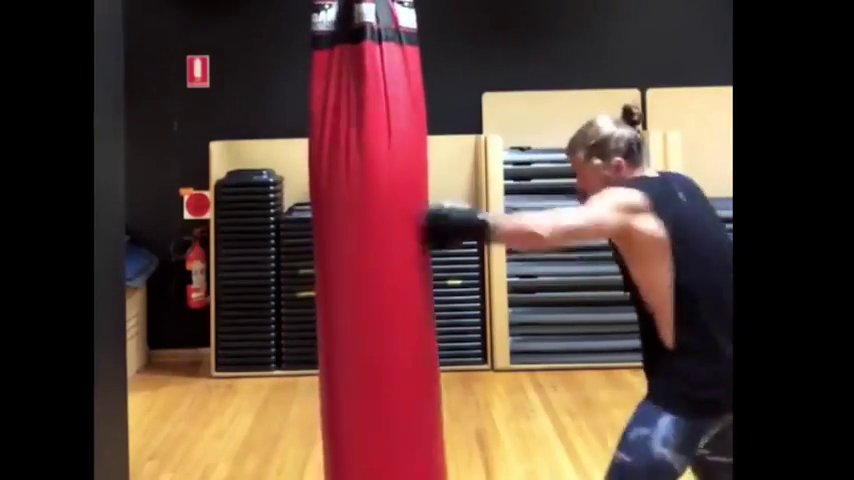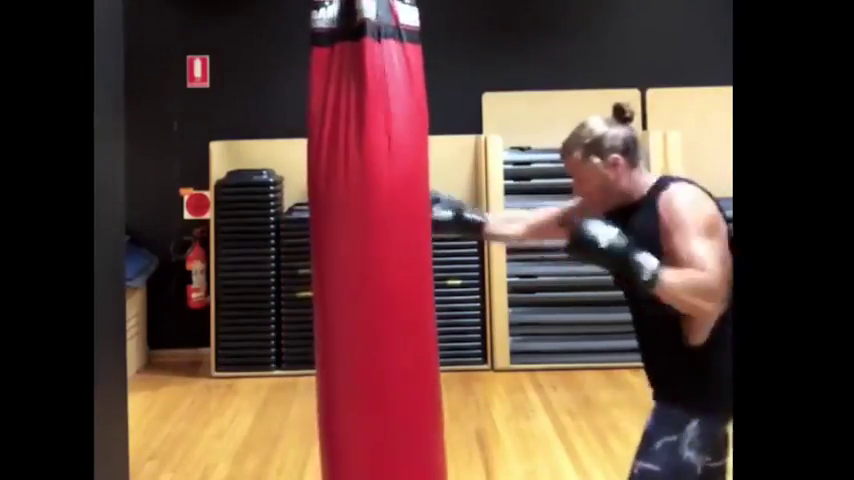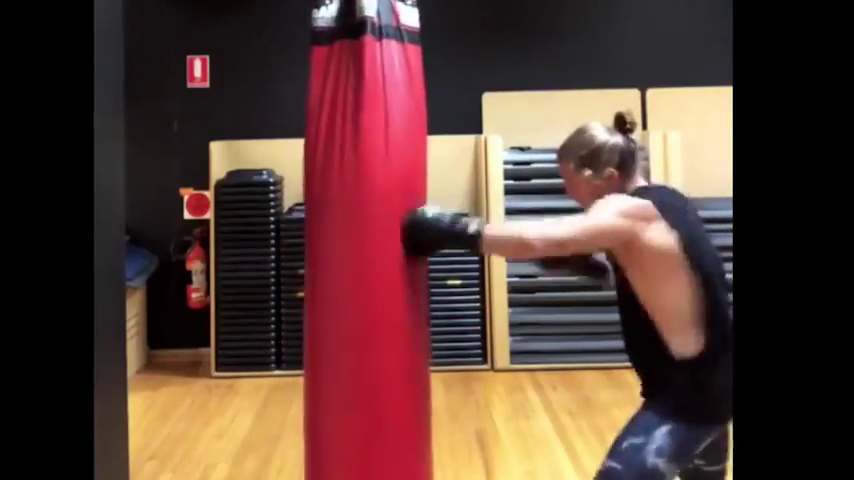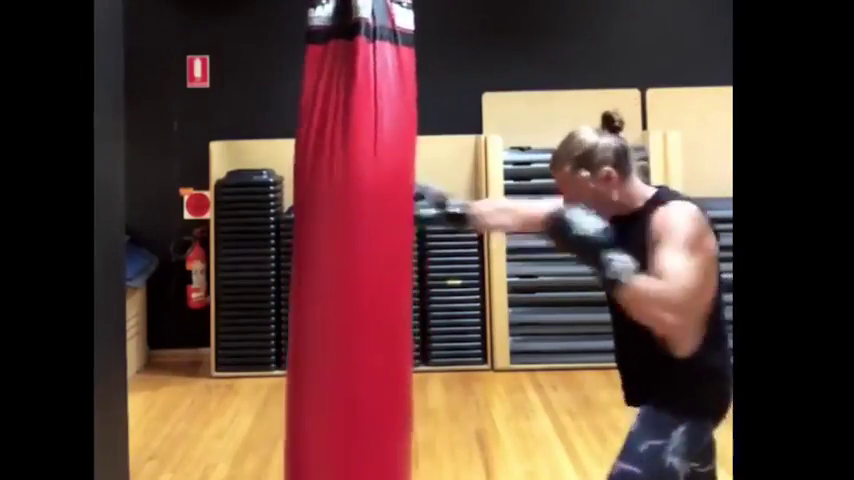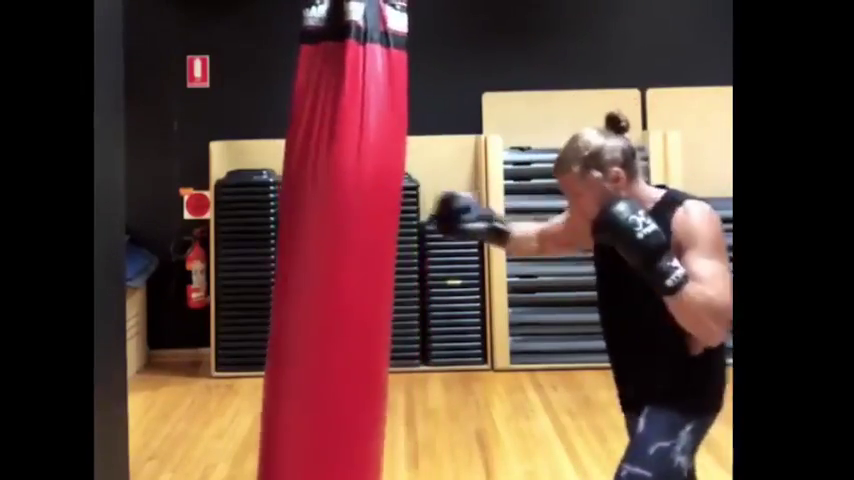
dt=0.2s
person 1, frame 1
left shoulder: (627, 203)
right shoulder: (677, 189)
left elbow: (546, 231)
left wrist: (472, 223)
left hip: (690, 383)
right hip: (719, 372)
person 1, frame 2
left shoulder: (681, 200)
right shoulder: (606, 203)
left elbow: (708, 296)
right elbow: (531, 226)
left wrist: (631, 260)
right wrist: (465, 219)
left hip: (705, 379)
right hip: (691, 373)
person 1, frame 3
left shoulder: (628, 212)
right shoulder: (660, 203)
left elbow: (541, 240)
left wrist: (457, 230)
left hip: (694, 388)
right hip: (703, 381)
person 1, frame 4
left shoulder: (678, 219)
right shoulder: (613, 209)
left elbow: (673, 314)
right elbow: (527, 214)
left wrist: (606, 256)
right wrist: (458, 210)
left hip: (686, 391)
right hip: (664, 386)
person 1, frame 5
left shoulder: (693, 219)
right shoulder: (599, 214)
left elbow: (716, 325)
right elbow: (536, 239)
left wrist: (658, 261)
right wrist: (488, 226)
left hip: (685, 392)
right hip: (642, 387)
